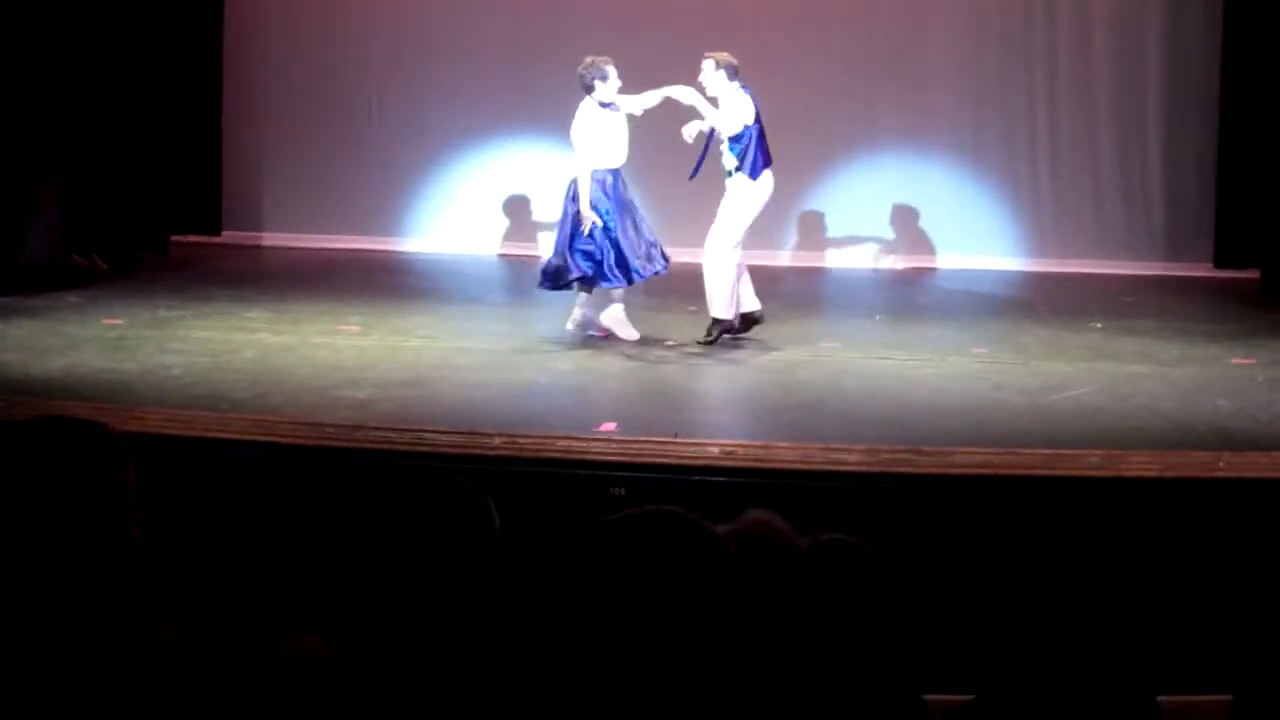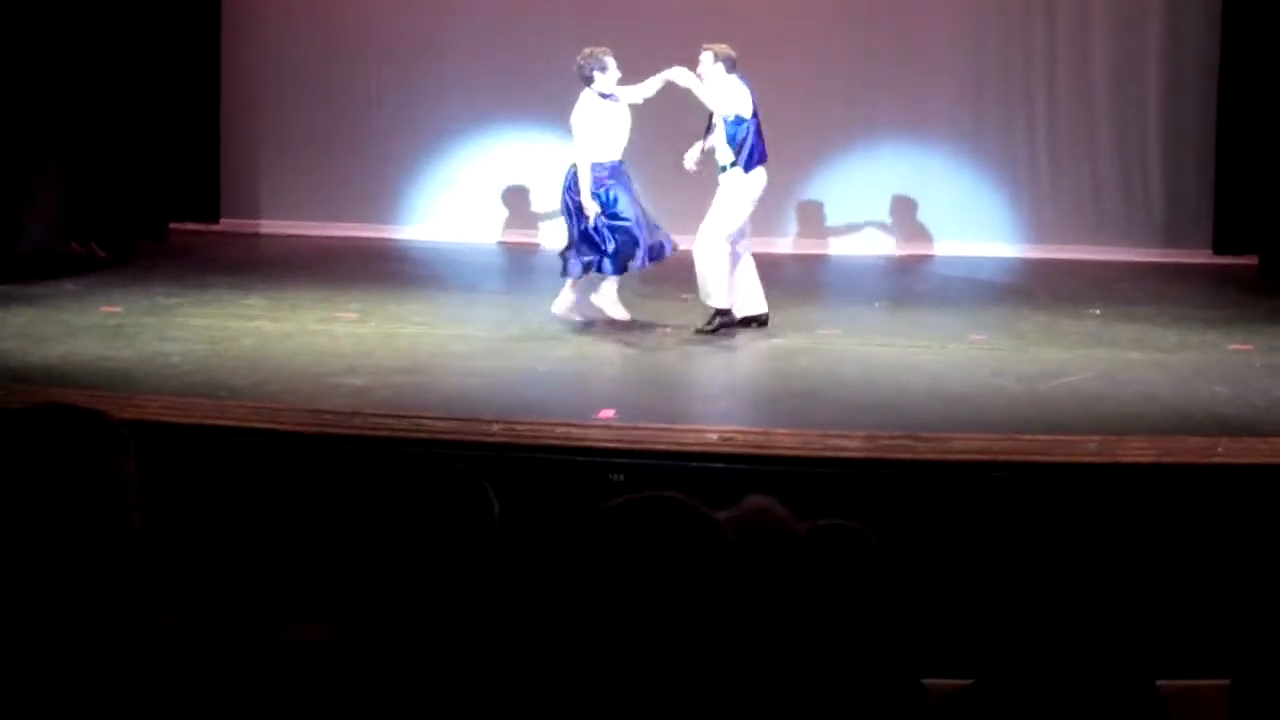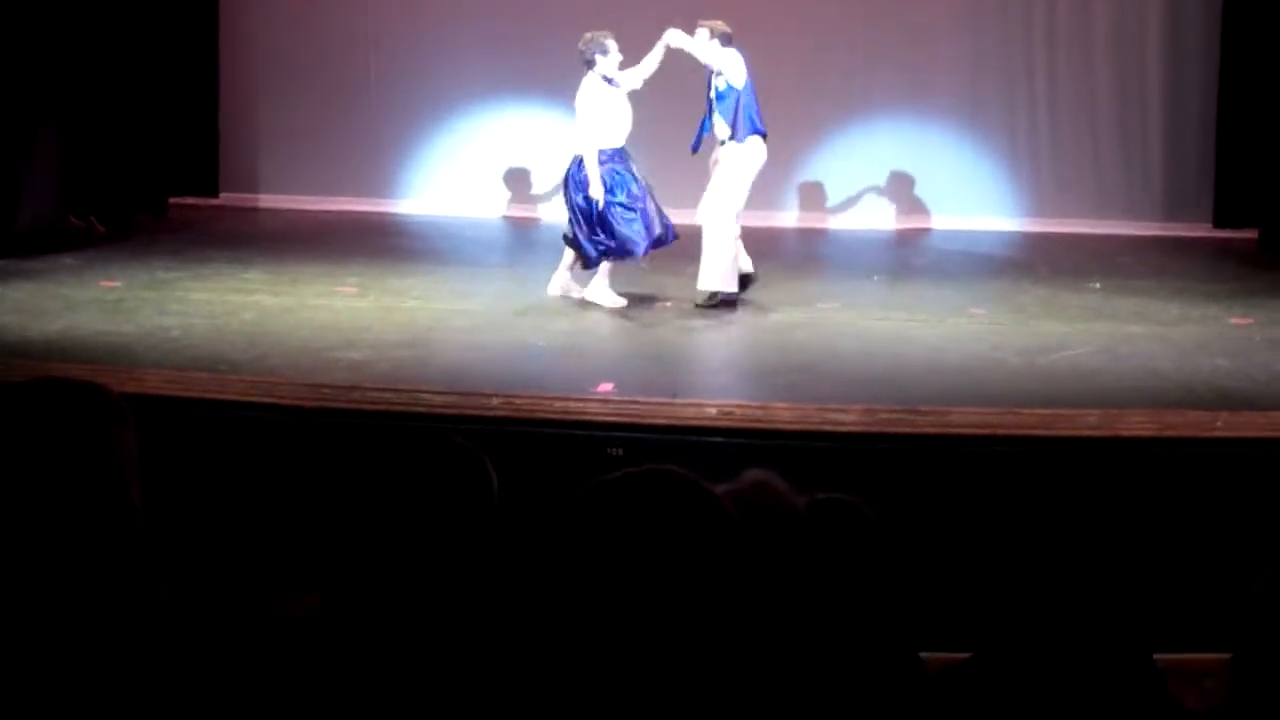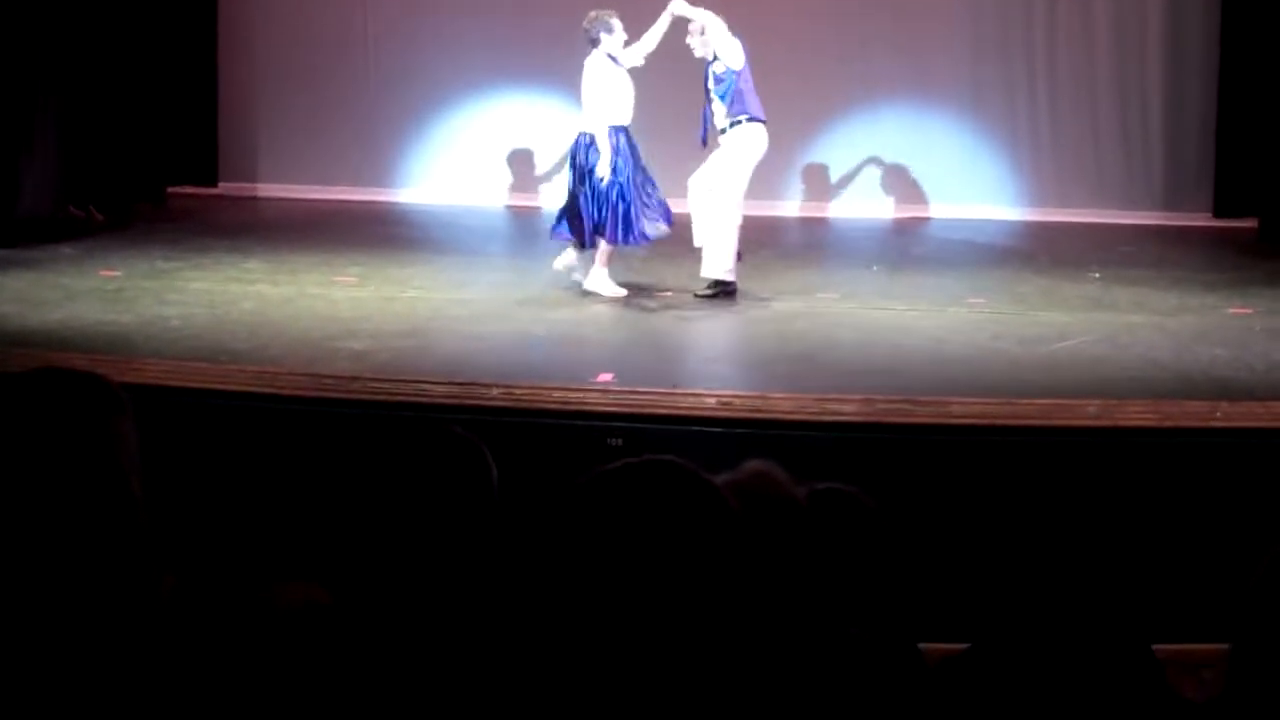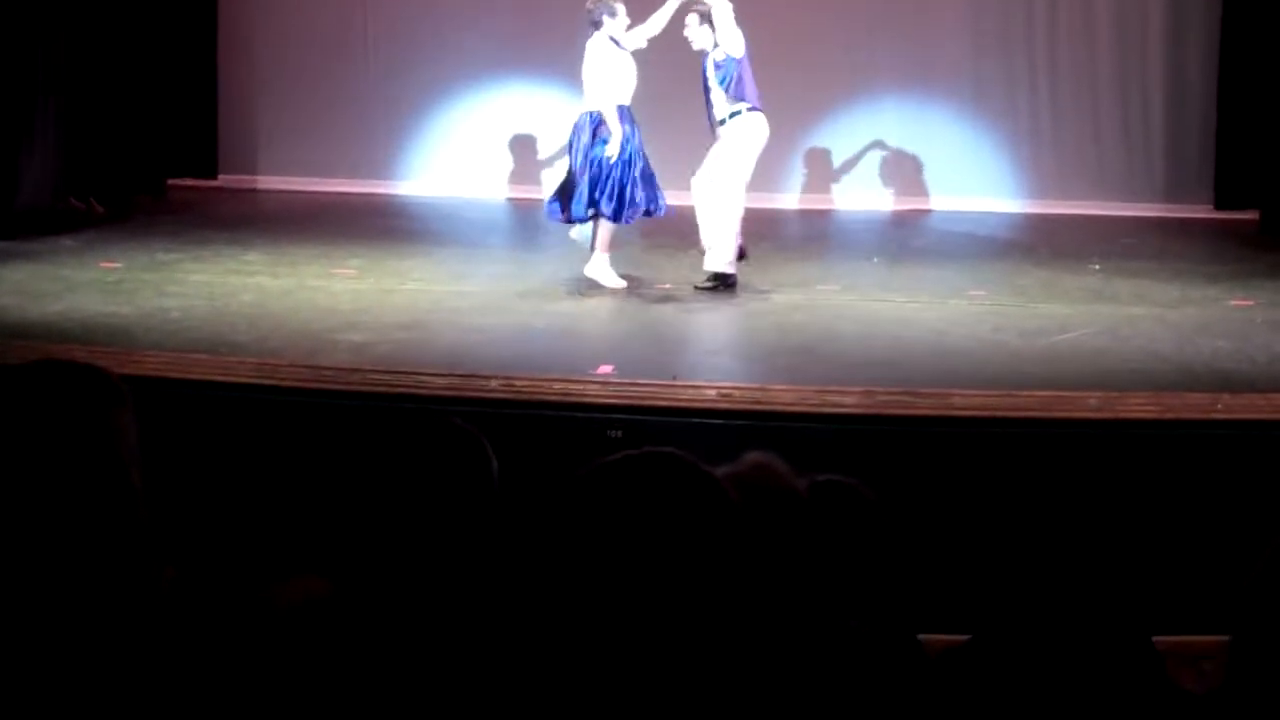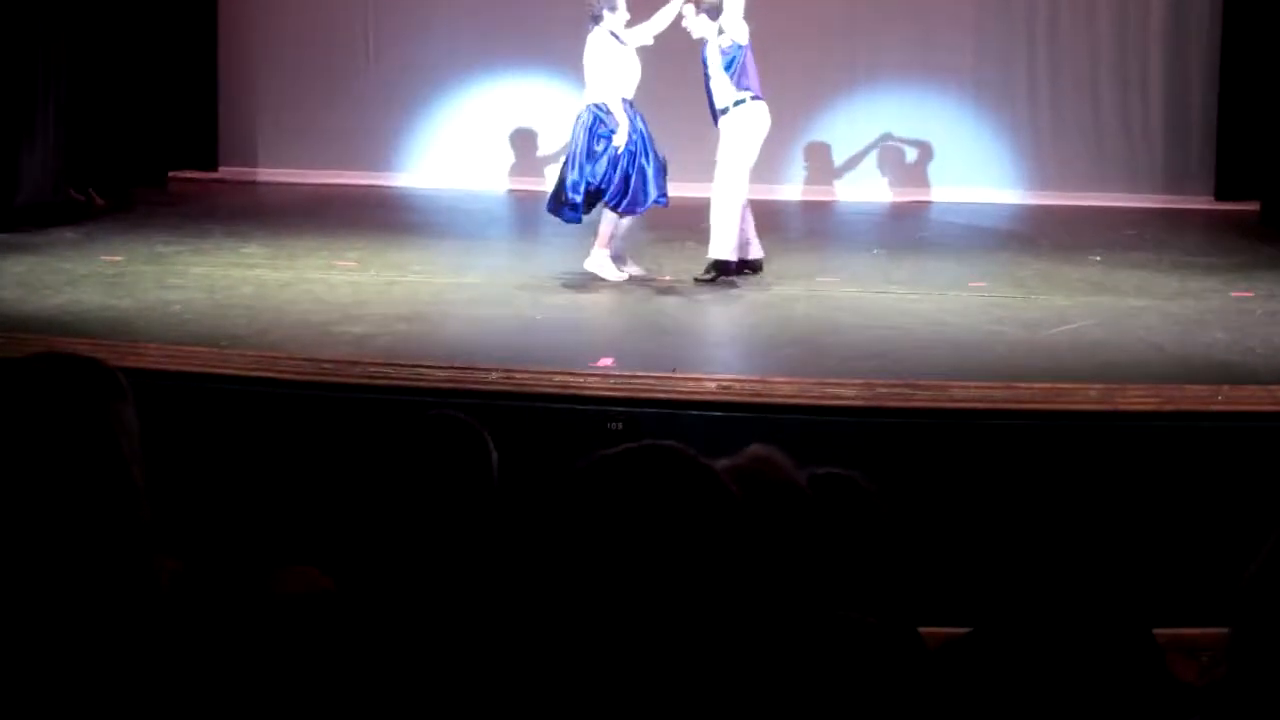
dt=0.1s
person 1, frame 1
left shoulder: (741, 100)
right shoulder: (728, 101)
left elbow: (728, 128)
right elbow: (717, 124)
left wrist: (697, 101)
right wrist: (697, 124)
left hip: (749, 183)
right hip: (741, 183)
left knee: (718, 248)
right knee: (726, 248)
left ankle: (723, 317)
right ankle: (748, 310)
person 1, frame 2
left shoulder: (738, 92)
right shoulder: (725, 99)
left elbow: (722, 108)
left wrist: (691, 82)
right wrist: (700, 146)
left hip: (743, 177)
right hip: (734, 177)
left knee: (709, 241)
right knee: (735, 245)
left ankle: (723, 310)
right ankle: (755, 311)
person 1, frame 3
left shoulder: (732, 62)
right shoulder: (718, 74)
left elbow: (714, 58)
left wrist: (684, 41)
right wrist: (718, 151)
left hip: (744, 151)
right hip: (733, 152)
left knee: (718, 219)
right knee: (710, 214)
left ankle: (724, 289)
right ankle: (741, 271)
person 1, frame 4
left shoulder: (730, 52)
right shoulder: (715, 65)
left elbow: (715, 25)
left hip: (745, 136)
right hip: (733, 139)
left knee: (724, 205)
right knee: (699, 185)
left ankle: (723, 279)
right ankle: (722, 247)
person 1, frame 5
left shoulder: (729, 42)
right shoulder: (711, 56)
left hip: (745, 128)
right hip: (731, 131)
left knee: (727, 198)
right knee: (704, 183)
left ankle: (723, 271)
right ankle: (732, 246)
person 1, frame 6
left shoulder: (731, 29)
right shoulder: (709, 46)
left hip: (746, 115)
right hip: (731, 119)
left knee: (728, 186)
right knee: (731, 188)
left ankle: (723, 258)
right ankle: (749, 256)
person 2, frame 1
left shoulder: (612, 104)
right shoulder: (587, 117)
left elbow: (643, 101)
right elbow: (582, 163)
left wrist: (667, 92)
right wrist: (585, 206)
left hip: (610, 184)
right hip: (597, 187)
left knee: (603, 254)
right knee: (618, 251)
left ankle: (581, 315)
right ankle: (615, 312)
person 2, frame 2
left shoulder: (612, 96)
right shoulder: (586, 107)
left elbow: (643, 91)
right elbow: (582, 153)
left wrist: (666, 76)
right wrist: (585, 194)
left hip: (610, 175)
right hip: (597, 179)
left knee: (594, 242)
right knee: (627, 233)
left ankle: (567, 299)
right ankle: (607, 292)
person 2, frame 3
left shoulder: (612, 81)
right shoulder: (591, 91)
left elbow: (641, 70)
right elbow: (588, 138)
left wrist: (662, 46)
right wrist: (593, 179)
left hip: (612, 161)
right hip: (600, 164)
left knee: (594, 226)
right knee: (625, 222)
left ankle: (562, 279)
right ankle: (599, 284)
person 2, frame 4
left shoulder: (612, 61)
right shoulder: (598, 66)
left elbow: (645, 45)
right elbow: (597, 114)
left wrist: (667, 15)
right wrist: (605, 153)
left hip: (614, 141)
right hip: (604, 142)
right knee: (615, 208)
left ankle: (572, 255)
right ankle: (598, 274)
person 2, frame 5
left shoulder: (614, 45)
right shoulder: (601, 48)
left elbow: (649, 28)
right elbow: (603, 94)
right wrist: (616, 132)
left hip: (616, 124)
right hip: (606, 125)
left knee: (619, 191)
right knee: (614, 193)
left ankle: (600, 256)
right ankle: (600, 262)
person 2, frame 6
left shoulder: (621, 39)
right shoulder: (599, 40)
left elbow: (655, 24)
right elbow: (605, 85)
right wrist: (623, 121)
left hip: (619, 119)
right hip: (607, 119)
left knee: (633, 190)
right knee: (617, 190)
left ankle: (610, 252)
right ankle: (600, 256)
